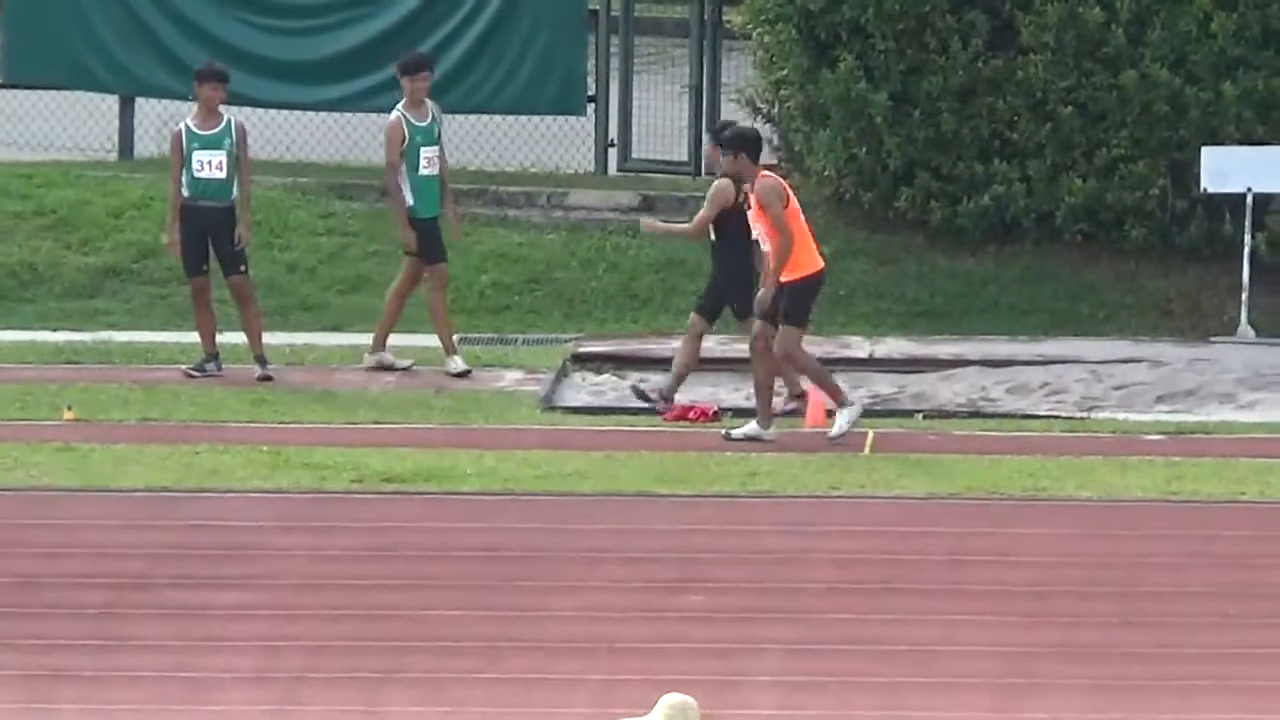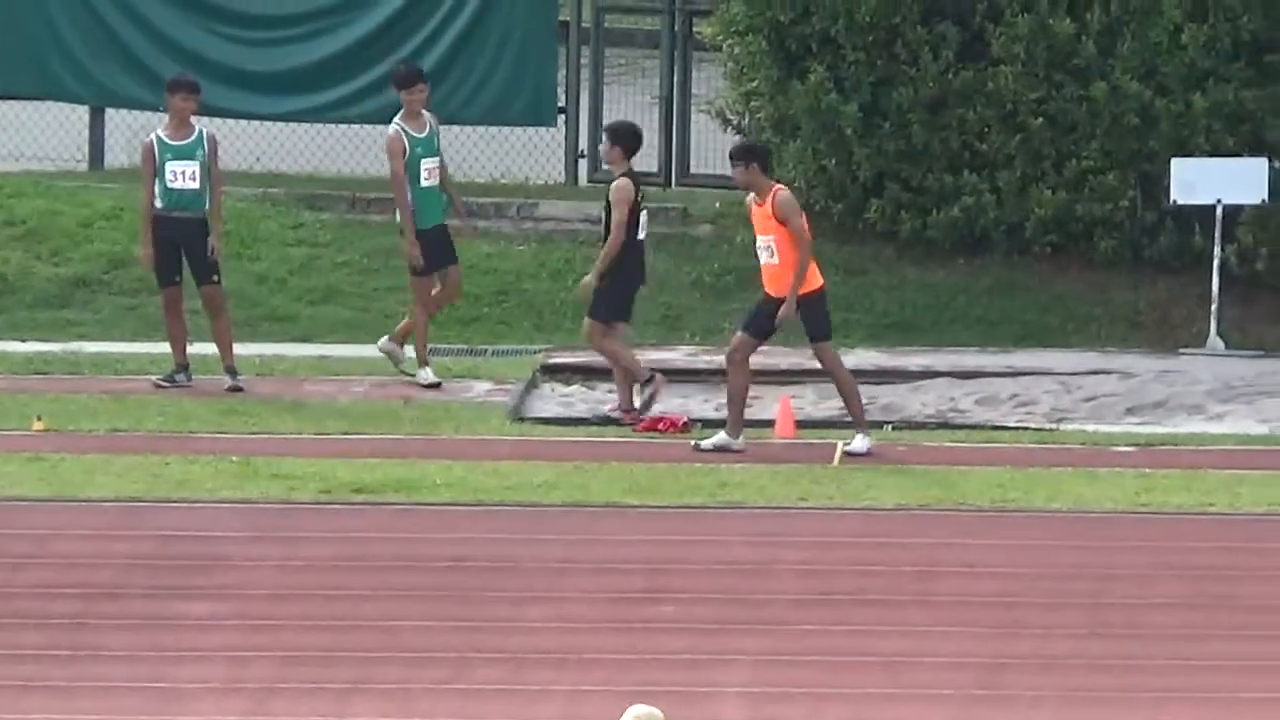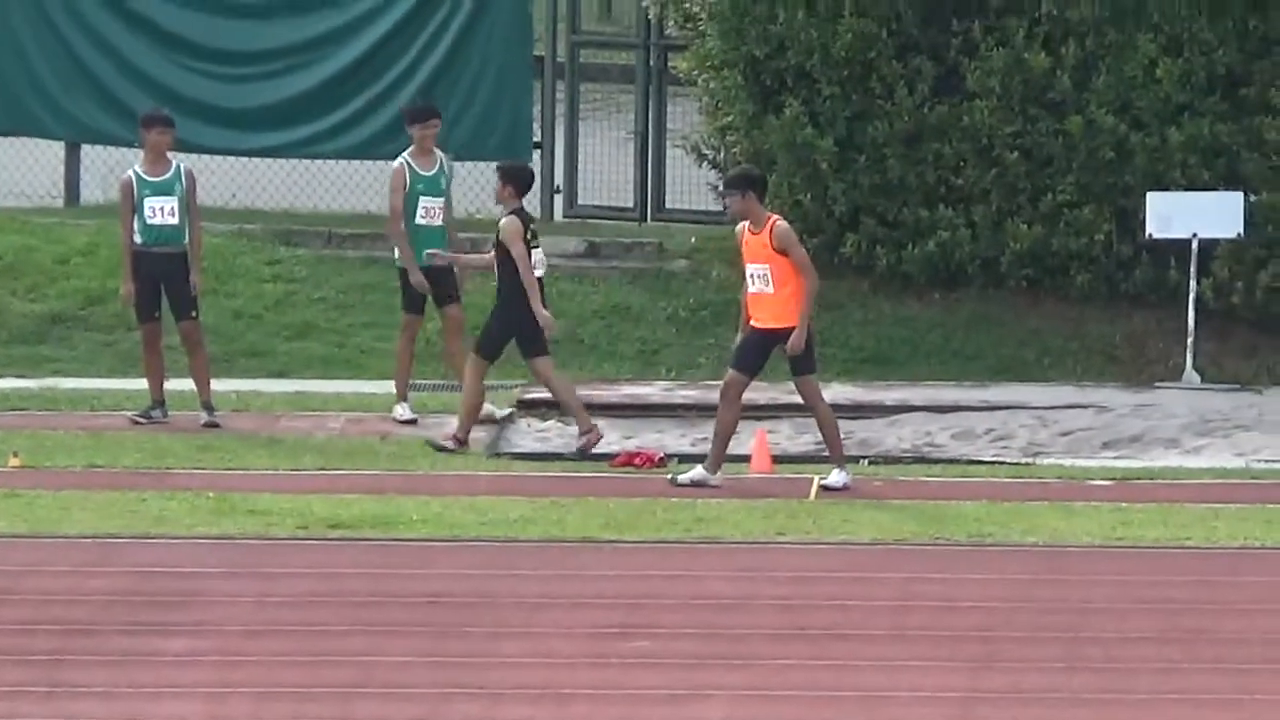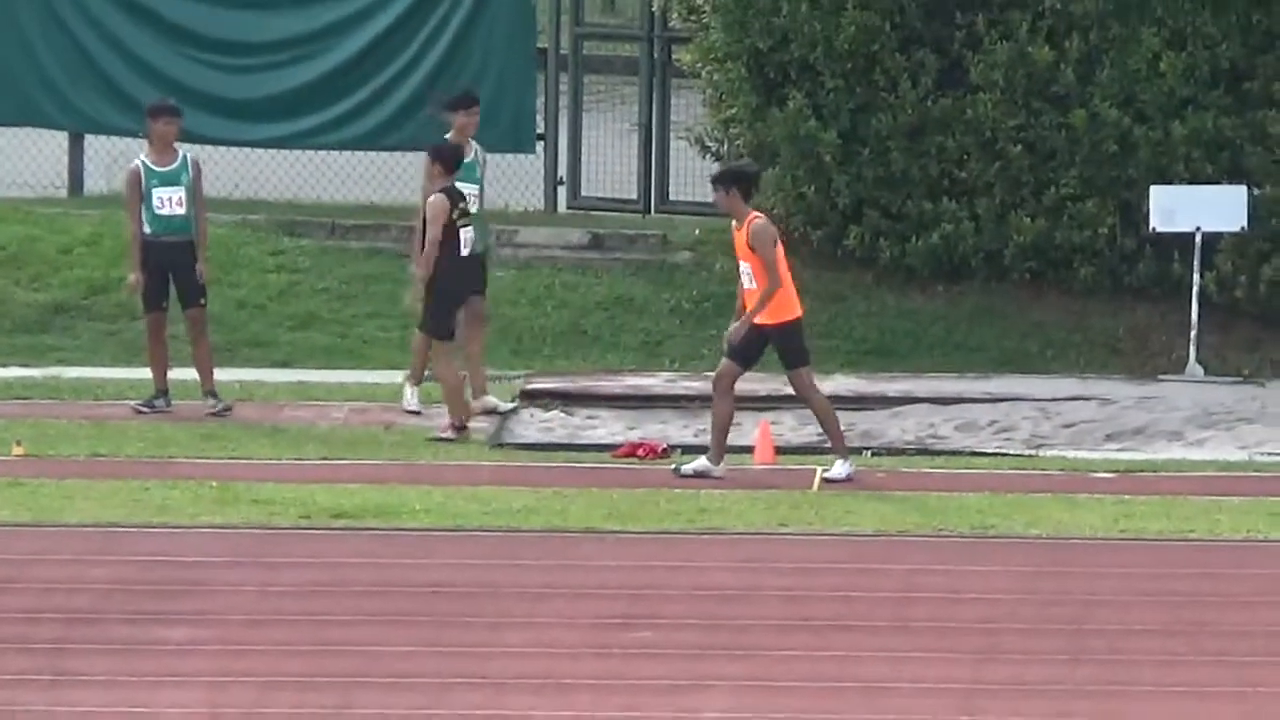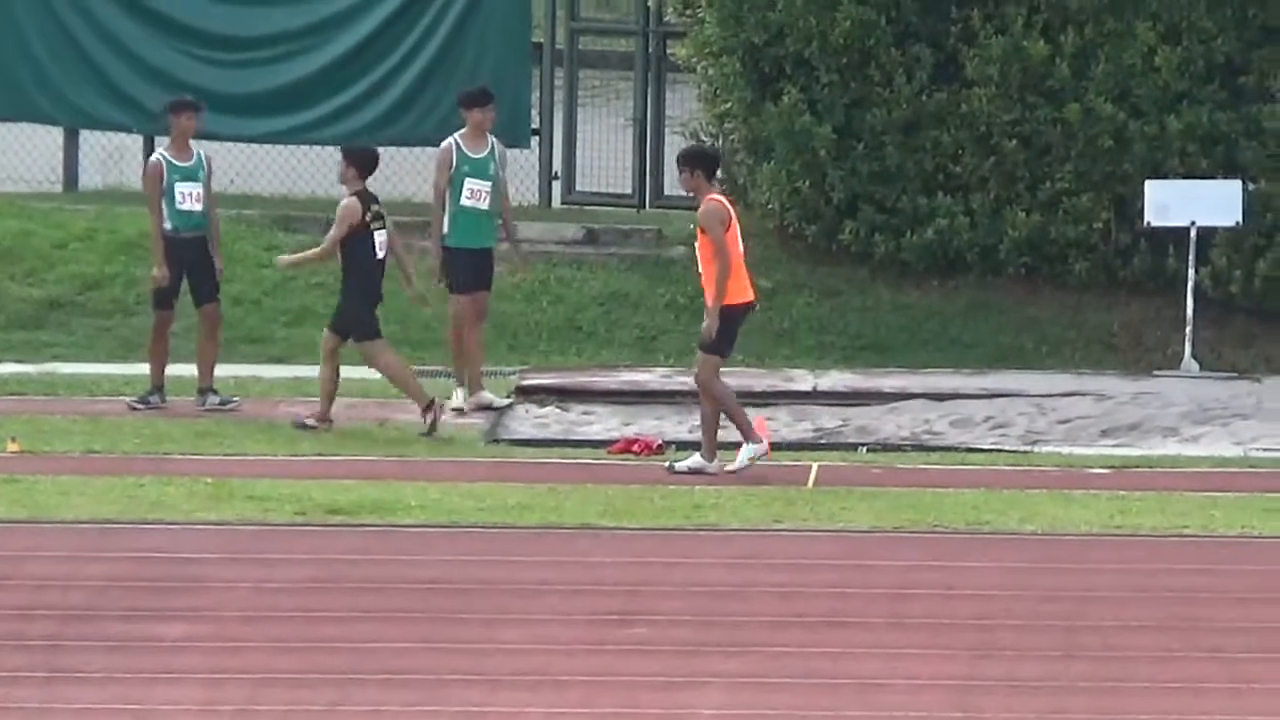
dt=0.3s
person 1, frame 1
left shoulder: (435, 111)
right shoulder: (397, 122)
right elbow: (392, 177)
left wrist: (449, 202)
right wrist: (404, 226)
left hip: (431, 208)
right hip: (416, 212)
left knee: (407, 281)
right knee: (439, 279)
left ankle: (377, 350)
right ankle: (451, 354)
person 1, frame 2
left shoulder: (432, 122)
right shoulder: (396, 135)
right elbow: (399, 191)
left wrist: (458, 208)
right wrist: (411, 239)
left hip: (436, 219)
right hip: (415, 224)
left knee: (452, 286)
right knee: (421, 291)
left ankle: (395, 340)
right ankle: (421, 364)
person 1, frame 3
left shoulder: (444, 163)
right shoulder: (401, 169)
right elbow: (395, 224)
right wrist: (411, 268)
right hip: (413, 261)
left knee: (455, 325)
right knee: (410, 328)
right ankle: (401, 400)
person 1, frame 4
left shoulder: (478, 153)
left wrist: (486, 245)
right wrist: (424, 253)
left hip: (473, 248)
left knee: (477, 317)
left ankle: (480, 395)
right ankle: (412, 384)
person 1, frame 5
left shoulder: (497, 150)
right shoulder: (449, 149)
left elbow: (503, 200)
right elbow: (439, 201)
left wrist: (512, 243)
right wrist: (435, 246)
left hip: (484, 243)
right hip: (456, 242)
left knee: (479, 314)
right knee: (460, 313)
left ankle: (476, 390)
right ankle: (460, 385)
person 2, frame 1
left shoulder: (766, 187)
right shoulder: (754, 188)
left elbow: (786, 240)
left wrist: (768, 286)
right wrist: (766, 283)
left hip: (802, 274)
right hip: (789, 276)
left knee: (786, 349)
right knee: (759, 341)
left ankle: (845, 404)
right ankle: (762, 423)
person 2, frame 2
left shoulder: (783, 200)
right shoulder: (751, 202)
left elbow: (805, 250)
left wrist: (793, 300)
left hip: (806, 294)
right hip: (773, 294)
left knee: (830, 362)
right knee: (736, 353)
left ankle: (862, 432)
right ankle: (732, 434)
person 2, frame 3
left shoulder: (780, 230)
right shoulder: (741, 232)
left elbow: (810, 279)
left wrist: (801, 330)
right wrist: (742, 329)
left hip: (791, 327)
right hip: (759, 327)
left knee: (812, 397)
right knee: (730, 389)
left ankle: (840, 468)
right ankle: (711, 468)
person 2, frame 4
left shoulder: (759, 227)
right shoulder: (741, 225)
left elbow: (775, 281)
left wrist: (742, 321)
right wrist: (741, 320)
left hip: (783, 320)
right hip: (758, 321)
left knee: (806, 390)
right knee: (722, 379)
left ankle: (842, 458)
right ankle: (714, 459)
person 2, frame 5
left shoulder: (710, 210)
right shoulder: (716, 204)
left elbow: (724, 263)
left wrist: (713, 314)
left hip: (730, 303)
right hip: (728, 302)
left knee: (706, 376)
right knee: (703, 377)
left ankle: (753, 438)
right ankle: (707, 456)
person 3, frame 1
left shoulder: (236, 128)
right shoulder: (181, 132)
left elbow: (244, 178)
right elbow: (175, 183)
left wrist: (244, 221)
right wrist: (170, 227)
left hip: (224, 213)
right hip: (192, 214)
left knee: (242, 286)
right knee: (199, 289)
left ankle: (260, 359)
right ankle: (211, 358)
person 3, frame 2
left shoulder: (206, 139)
right shoulder: (153, 143)
left elbow: (215, 188)
right elbow: (147, 194)
left wrist: (216, 233)
right wrist: (145, 240)
left hip: (197, 224)
right hip: (165, 225)
left knee: (214, 297)
right knee: (171, 300)
left ankle: (230, 369)
right ankle: (181, 369)
person 3, frame 3
left shoulder: (184, 174)
right shoulder: (131, 180)
left elbow: (194, 223)
right elbow: (126, 231)
left wrist: (196, 268)
right wrist: (126, 277)
left hip: (177, 260)
right hip: (145, 261)
left knee: (192, 333)
right knee: (150, 335)
left ankle: (207, 405)
right ankle: (158, 404)
person 3, frame 4
left shoulder: (190, 163)
right shoulder: (138, 169)
left elbow: (199, 212)
right elbow: (134, 221)
left wrist: (202, 257)
right wrist: (135, 267)
left hip: (185, 248)
right hip: (154, 249)
left knee: (198, 321)
right knee: (156, 324)
left ankle: (209, 393)
right ankle: (161, 394)
person 3, frame 5
left shoulder: (203, 160)
right shoulder: (158, 163)
right elbow: (154, 215)
left wrist: (217, 252)
right wrist: (158, 261)
left hip: (200, 244)
right hip: (172, 245)
left knee: (212, 317)
right knee: (162, 321)
left ankle: (206, 391)
right ankle: (157, 390)
person 4, frame 1
left shoulder: (723, 186)
right shoulder: (736, 182)
left elbow: (694, 229)
right elbow: (746, 227)
left wrist: (657, 227)
right wrist: (761, 267)
left hip: (733, 272)
right hip: (730, 270)
left knee: (751, 333)
right knee: (694, 329)
left ankle: (796, 393)
right ankle: (667, 393)
person 4, frame 2
left shoulder: (620, 186)
right shoulder: (630, 182)
left elbow: (617, 237)
left wrist: (594, 274)
right wrist: (600, 272)
left hip: (621, 272)
right hip: (622, 272)
left knee: (595, 334)
right knee: (612, 336)
left ankle: (647, 378)
right ankle: (626, 406)
person 4, frame 3
left shoulder: (509, 223)
right shoulder: (523, 220)
left elbow: (523, 268)
right elbow: (493, 259)
left wrist: (539, 309)
right wrist: (451, 258)
left hip: (511, 310)
right hip: (525, 310)
left knee: (474, 367)
right knee: (545, 372)
left ankle: (459, 438)
right ankle: (587, 429)
person 4, frame 4
left shoulder: (436, 201)
right shoulder: (457, 197)
left elbow: (430, 252)
left hip: (443, 289)
right hip: (455, 285)
left knee: (441, 354)
right knee: (427, 346)
left ankle: (457, 424)
right ankle: (460, 413)
person 4, frame 5
left shoulder: (350, 205)
right shoulder: (372, 202)
left elbow: (327, 250)
right elbow: (394, 245)
left wrist: (291, 260)
right wrist: (410, 283)
left hip: (357, 292)
right hip: (358, 291)
left knee: (378, 355)
right knee: (328, 346)
left ankle: (427, 405)
right ankle: (321, 415)
